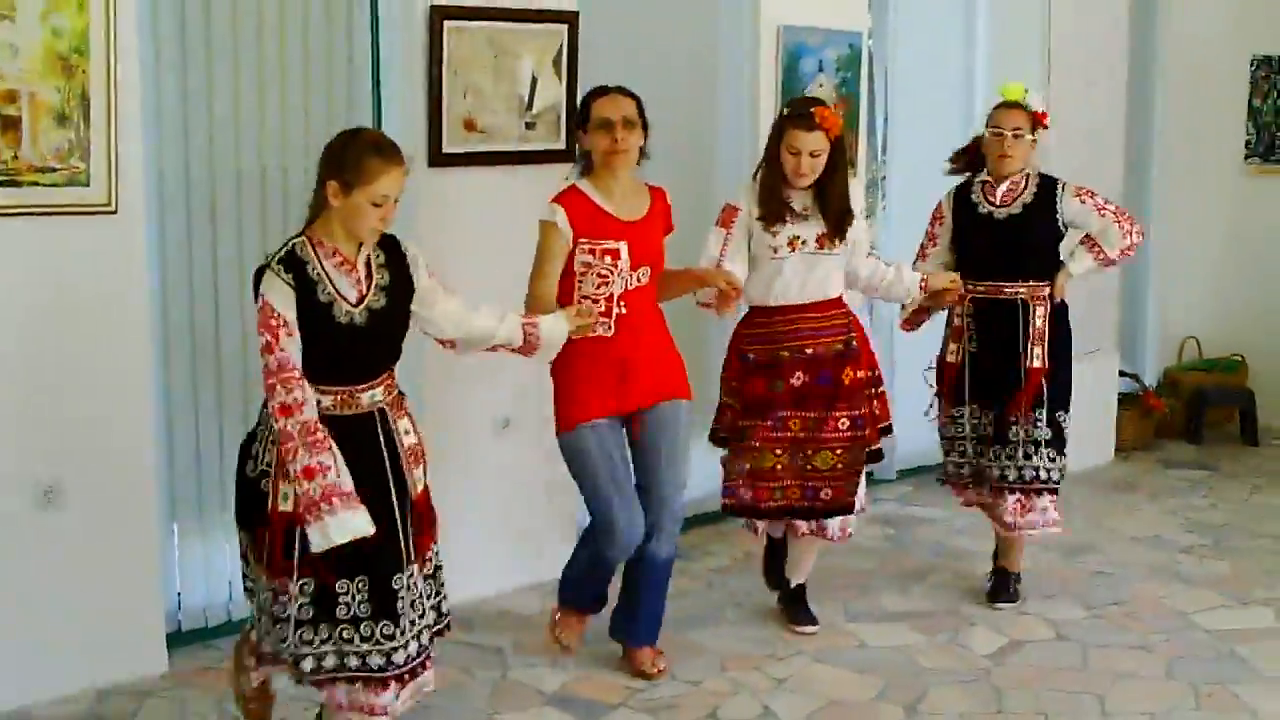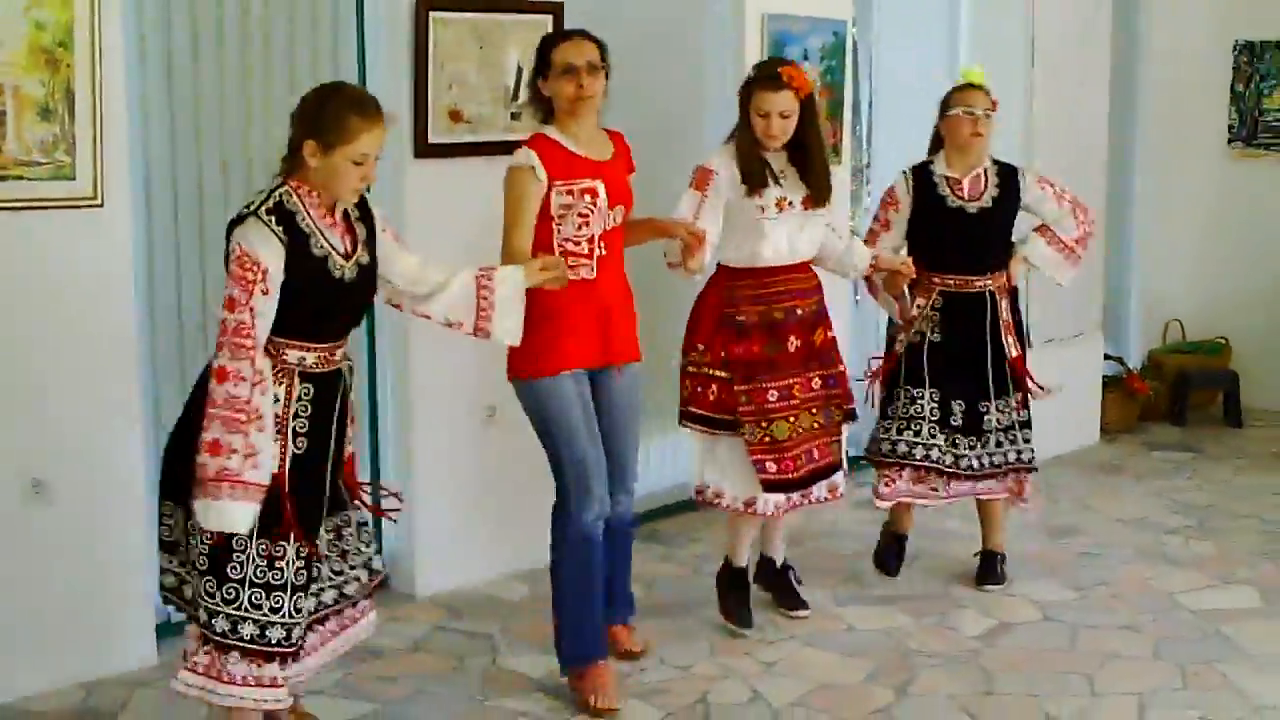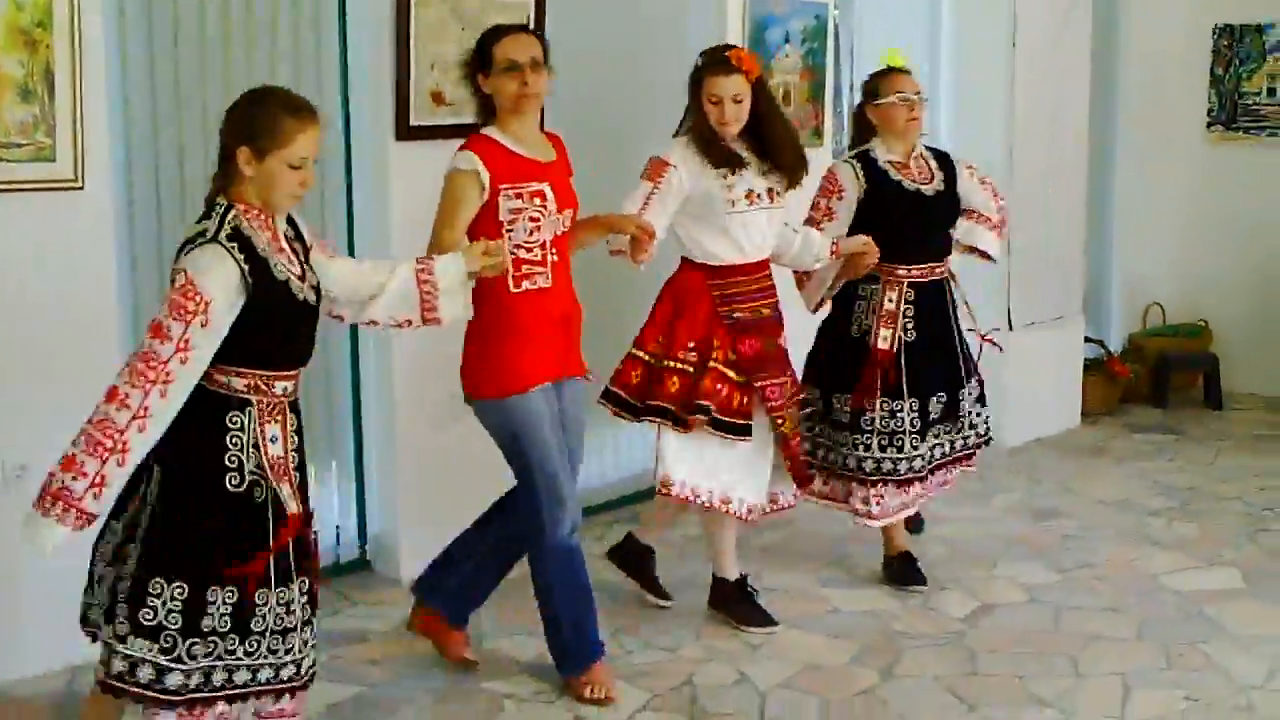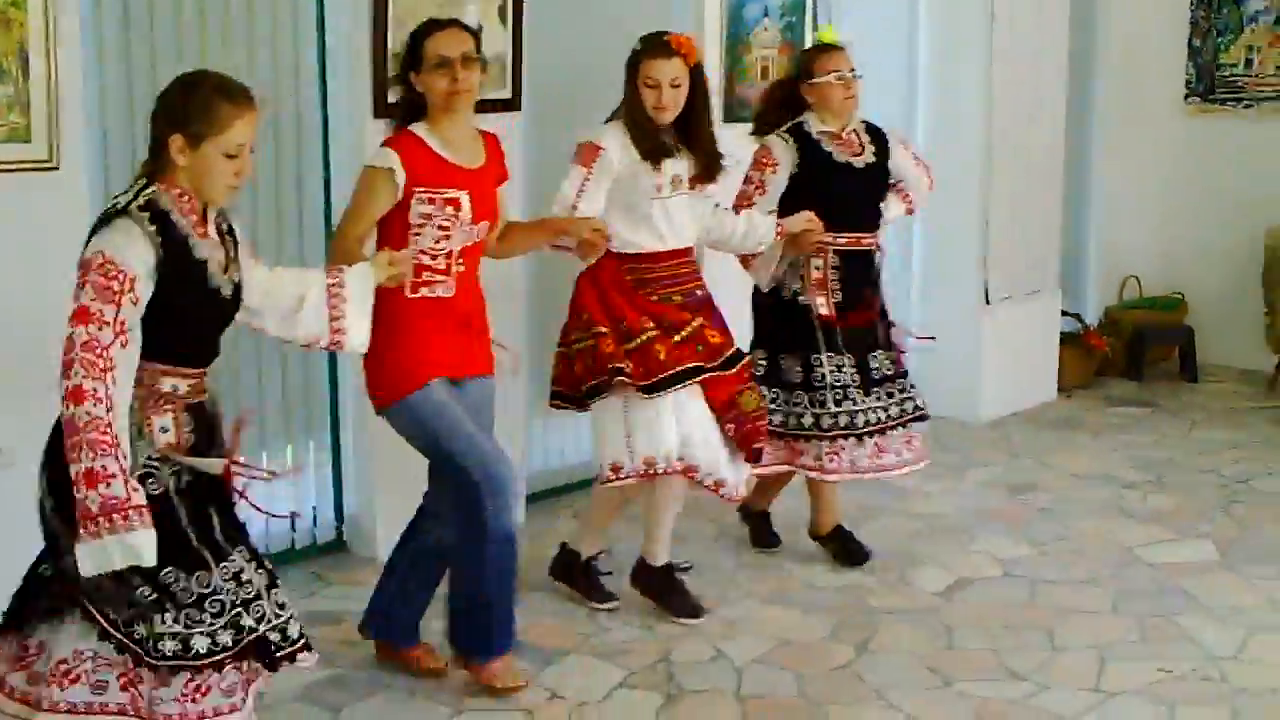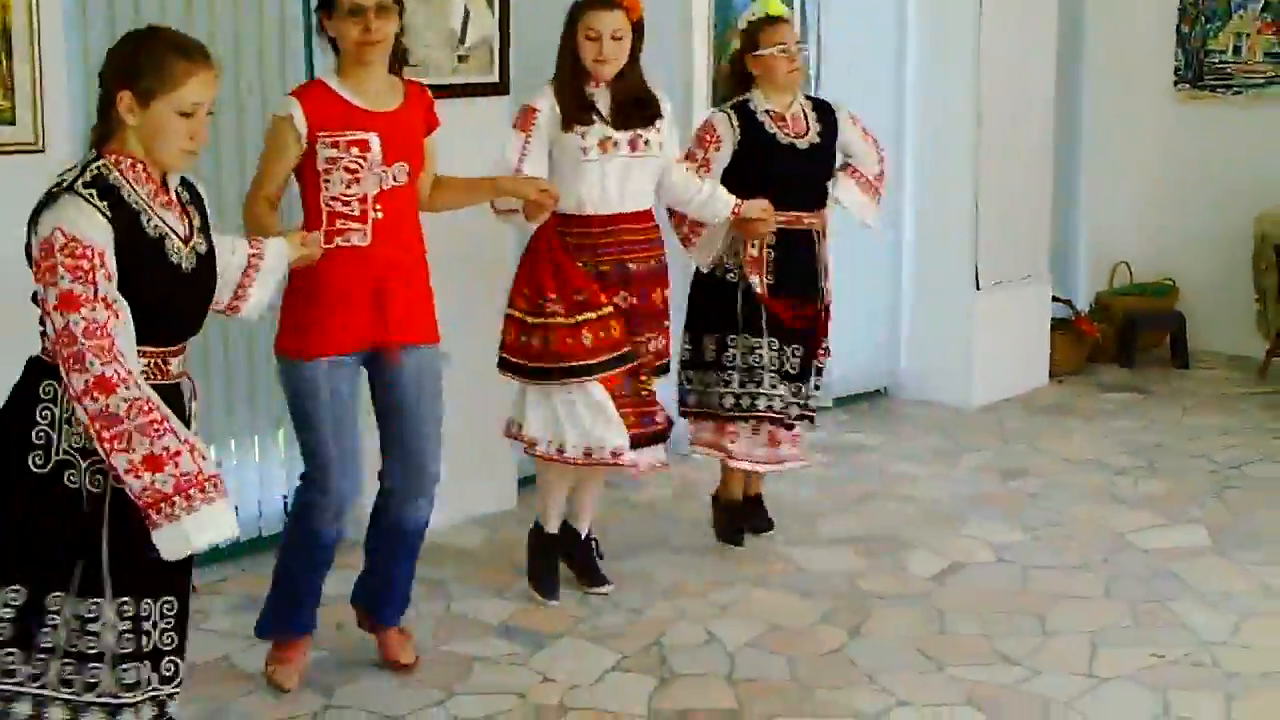
dt=0.2s
person 1, frame 1
left shoulder: (656, 204)
right shoulder: (565, 213)
right elbow: (539, 308)
left wrist: (698, 277)
right wrist: (564, 331)
left hip: (658, 376)
right hip: (587, 387)
left knee: (665, 518)
right knee: (620, 521)
left ankle: (639, 632)
right ankle: (579, 595)
person 1, frame 2
left shoulder: (617, 149)
right shoulder: (534, 160)
right elbow: (516, 261)
left wrist: (662, 228)
left hip: (615, 336)
right hip: (551, 344)
left knee: (619, 482)
right knee: (586, 488)
left ankle: (609, 609)
right ankle: (582, 658)
person 1, frame 3
left shoulder: (555, 151)
right shoulder: (476, 161)
right elbow: (441, 258)
left wrist: (611, 223)
right wrist: (479, 271)
left hip: (558, 345)
right hip: (503, 353)
left knee: (545, 493)
right knee: (554, 501)
left ankle: (440, 599)
right ankle: (581, 656)
person 1, frame 4
left shoulder: (490, 150)
right shoulder: (396, 158)
right elbow: (344, 247)
left wrist: (560, 226)
left hip: (467, 344)
right hip: (405, 352)
left knee: (456, 494)
right knee: (492, 481)
left ankle: (389, 627)
right ankle: (483, 643)
person 1, frame 5
left shoulder: (417, 102)
right shoulder: (305, 108)
right elbow: (258, 205)
left wrist: (504, 185)
left hip: (405, 310)
right hip: (321, 316)
left knee: (417, 470)
right knee: (332, 480)
left ankle: (381, 607)
right ankle: (287, 630)
person 2, frame 1
left shoulder: (396, 261)
right shoulder: (281, 280)
left elbow: (454, 322)
right elbow: (287, 395)
left wrist: (547, 325)
right wrist: (327, 495)
left hip: (381, 441)
right hip: (308, 447)
left knee: (384, 596)
right knee: (306, 605)
right ankle: (253, 661)
person 2, frame 2
left shoulder: (355, 221)
right shoulder: (265, 231)
left elbow: (419, 284)
right elbow: (240, 357)
left wrist: (519, 279)
right wrist: (234, 471)
left hip: (315, 404)
right hip: (263, 414)
left knee: (313, 560)
right knee: (255, 582)
person 2, frame 3
left shoulder: (283, 235)
right shoulder: (219, 257)
left elbow: (357, 287)
right elbow: (154, 379)
left wrist: (455, 268)
right wrist: (84, 491)
left hip: (261, 449)
right hip: (223, 454)
right knee: (223, 636)
person 2, frame 4
left shoulder: (213, 229)
right shoulder: (128, 237)
left elbow: (270, 296)
right elbow: (92, 376)
left wrist: (365, 277)
right wrist: (111, 503)
left hip: (174, 439)
right hip: (125, 450)
person 2, frame 5
left shoulder: (182, 198)
right shoulder: (79, 213)
right elbow: (100, 370)
left wrist: (283, 252)
right wrist: (185, 496)
left hip: (157, 419)
right hip: (76, 446)
right knee: (77, 655)
person 3, frame 1
left shoulder: (839, 203)
right shoulder: (749, 203)
left elbow: (862, 268)
right elbow: (719, 272)
left wrist: (922, 282)
right wrist: (721, 294)
left hip: (835, 342)
right hip: (766, 342)
left knee: (828, 467)
right knee: (768, 466)
left ankle: (795, 585)
right ankle: (773, 534)
person 3, frame 2
left shoulder: (807, 167)
right shoulder: (724, 167)
left wrist: (875, 259)
right wrist: (689, 253)
left hip: (801, 307)
right hip: (739, 311)
left knee: (798, 440)
right knee: (756, 444)
left ankle: (773, 559)
right ankle: (735, 571)
person 3, frame 3
left shoulder: (764, 155)
right shoulder: (681, 159)
left wrist: (836, 248)
right wrist: (636, 243)
left hip: (755, 303)
right hip: (704, 306)
left knee: (745, 444)
right knee: (720, 452)
left ankle: (638, 545)
right ankle: (728, 582)
person 3, frame 4
left shoulder: (691, 146)
right shoulder: (607, 143)
left elbow: (706, 220)
right elbow: (569, 218)
left wrist: (779, 229)
left hip: (681, 287)
right hip: (623, 289)
left knee: (654, 434)
right knee: (671, 425)
left ankle: (577, 556)
right ankle: (656, 565)
person 3, frame 5
left shoulder: (651, 109)
right shoulder: (547, 108)
left elbow: (673, 181)
right elbow: (517, 184)
left wrist: (736, 207)
right wrist: (526, 202)
left hip: (637, 256)
right hip: (569, 258)
left knee: (625, 404)
right knee: (579, 399)
left ankle: (578, 531)
right ankle: (547, 535)
person 4, frame 1
left shoulder: (1059, 196)
right shoulder: (957, 201)
left elbow: (1126, 230)
right elbow: (929, 266)
left wrist: (1069, 270)
right wrist: (927, 298)
left hip: (1033, 336)
right hip: (973, 335)
left knee: (1027, 440)
right knee: (975, 441)
left ankle: (1008, 563)
right ankle: (1007, 532)
person 4, frame 2
left shoulder: (1013, 179)
right shoulder: (913, 184)
left elbow: (1076, 220)
right elbow: (876, 250)
left wrist: (1024, 260)
right wrist: (901, 297)
left hip: (991, 321)
right hip: (930, 322)
left knee: (994, 430)
right knee: (916, 431)
left ankle: (992, 546)
right ankle: (898, 524)
person 4, frame 3
left shoulder: (947, 167)
right shoulder: (852, 174)
left elbow: (991, 208)
left wrist: (953, 248)
right wrist: (847, 265)
left hip: (934, 311)
right hip: (876, 314)
left knee: (941, 415)
right knee: (884, 426)
left ankle: (906, 496)
right ankle: (896, 550)
person 4, frame 4
left shoulder: (879, 142)
right shoulder: (785, 147)
left elbow: (919, 180)
right elbow: (746, 218)
left wrist: (879, 221)
left hip: (860, 285)
right hip: (804, 287)
left knee: (835, 407)
right knee: (824, 400)
left ankle: (757, 501)
right ankle: (827, 523)
person 4, frame 5
left shoulder: (828, 117)
right shoulder: (727, 123)
left elbow: (872, 160)
left wrist: (833, 200)
right wrist: (733, 225)
left hip: (803, 264)
right hip: (746, 264)
left knee: (787, 379)
right knee: (744, 378)
left ankle: (747, 484)
right ankle: (730, 492)
